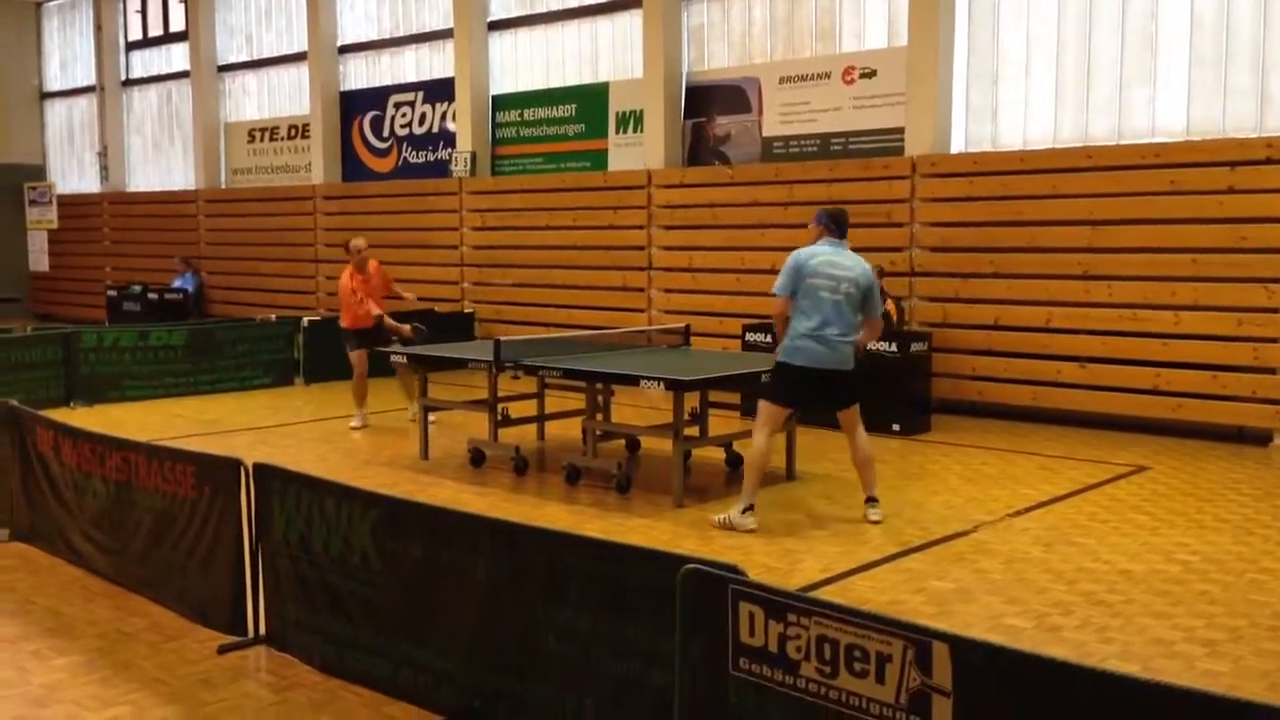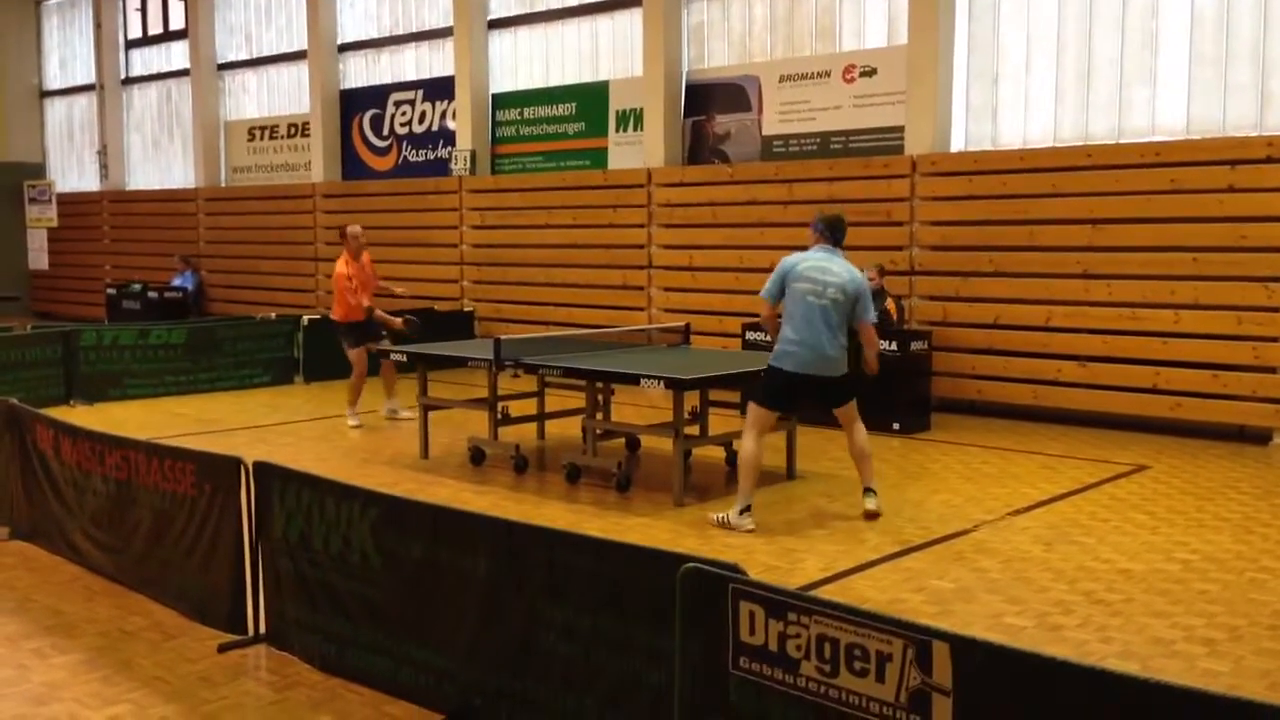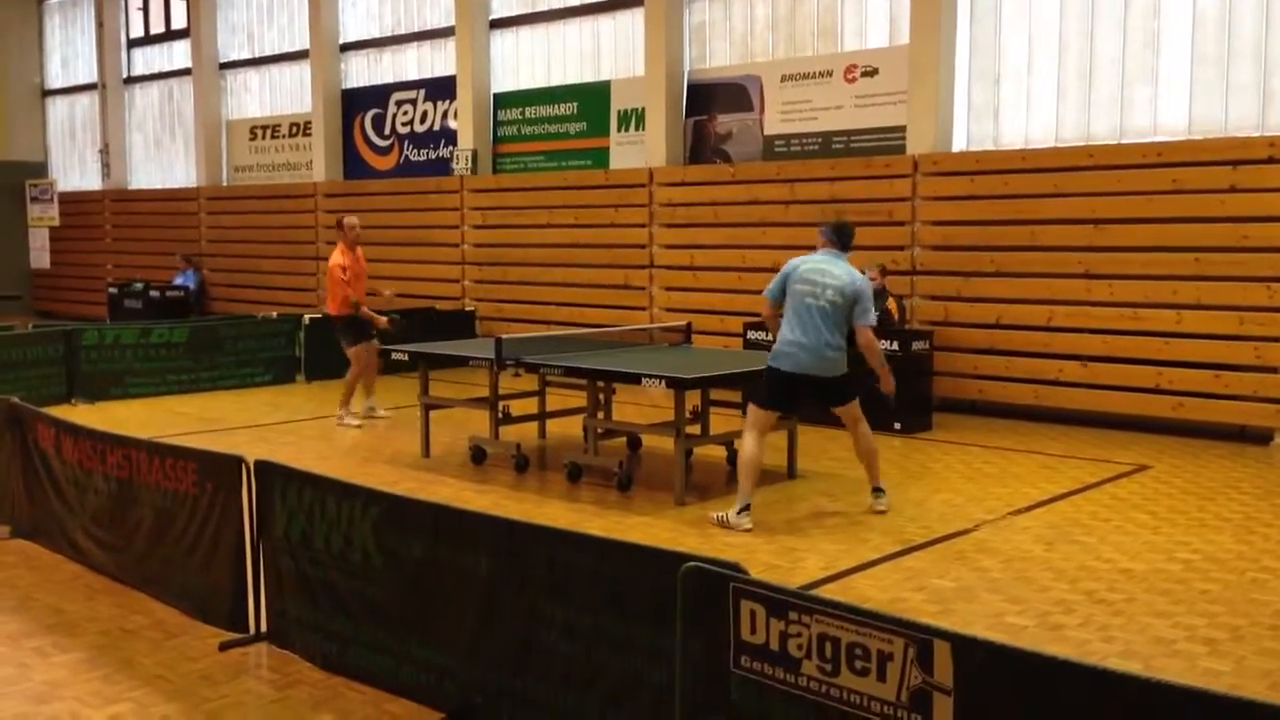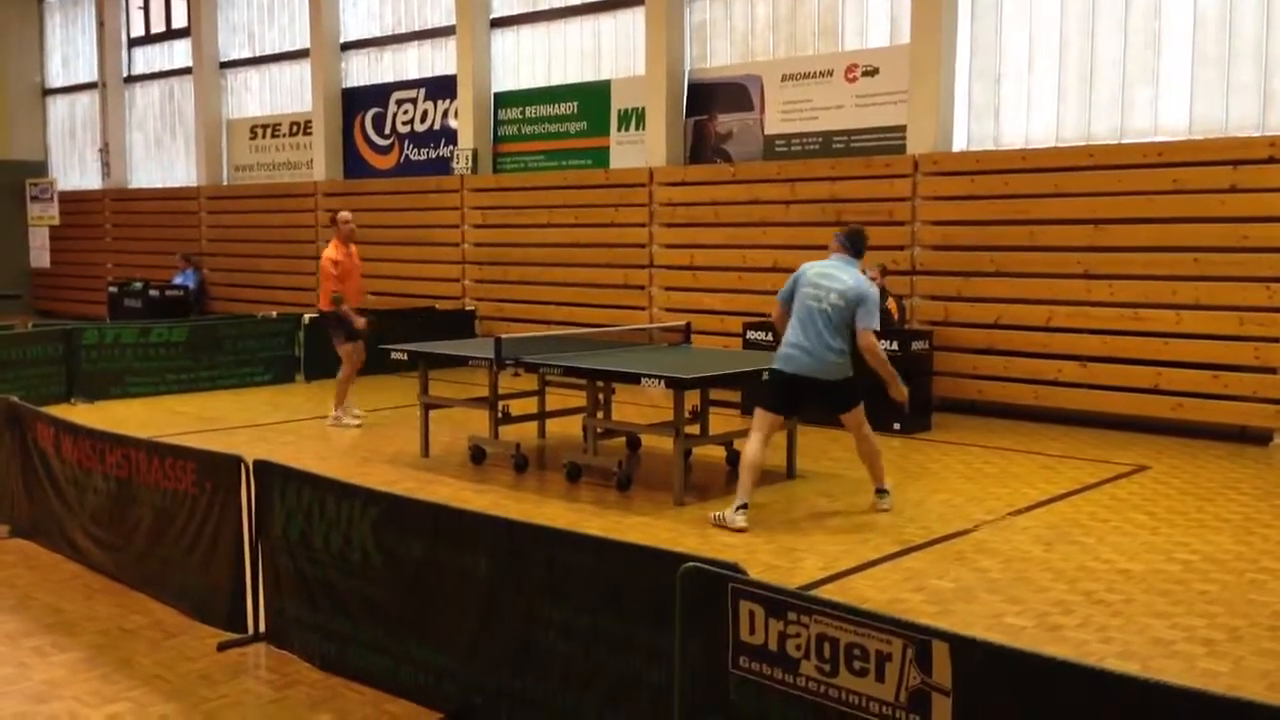
dt=0.1s
person 1, frame 1
left shoulder: (801, 258)
right shoulder: (864, 269)
left elbow: (780, 309)
right elbow: (876, 325)
left wrist: (786, 337)
right wrist: (860, 338)
left hip: (797, 359)
right hip: (840, 363)
left knee: (763, 429)
right knee: (855, 430)
left ankle: (745, 510)
right ankle: (872, 503)
person 1, frame 2
left shoulder: (791, 263)
right shoulder: (855, 277)
left elbow: (766, 313)
right elbow: (868, 335)
right wrist: (871, 358)
left hip: (787, 363)
right hip: (832, 367)
left knee: (752, 430)
right knee: (853, 424)
left ankle: (742, 511)
right ankle: (869, 494)
person 1, frame 3
left shoulder: (796, 265)
right shoulder: (858, 282)
left elbow: (768, 313)
right elbow: (865, 340)
right wrist: (885, 375)
left hip: (784, 363)
right hip: (830, 369)
left knee: (752, 432)
right knee: (857, 423)
left ankle: (741, 510)
right ankle: (877, 493)
person 1, frame 4
left shoulder: (807, 270)
right shoulder: (865, 288)
left elbow: (778, 315)
right elbow: (867, 343)
right wrist: (894, 382)
left hip: (788, 365)
right hip: (834, 372)
left knee: (758, 433)
right knee: (860, 428)
left ankle: (740, 508)
right ankle: (881, 493)
person 2, frame 1
left shoulder: (375, 266)
right shoulder: (349, 284)
left elbow: (388, 286)
right elbow: (374, 315)
left wrist: (404, 295)
right wrist: (401, 329)
left hip: (377, 325)
right hip: (354, 329)
left knee: (402, 363)
right knee: (360, 370)
left ankle: (415, 409)
right ankle: (360, 414)
person 2, frame 2
left shoulder: (365, 256)
right shoulder: (343, 271)
right elbow: (364, 306)
left wrist: (392, 290)
right wrist: (391, 320)
left hip: (367, 318)
right hip: (346, 322)
left knee: (388, 359)
right knee: (361, 367)
left ankle: (392, 407)
right ankle: (351, 412)
person 2, frame 3
left shoulder: (357, 251)
right shoulder: (339, 263)
right elbow: (351, 301)
right wrist: (377, 319)
left hip: (358, 315)
right hip: (343, 317)
left knee: (373, 358)
right knee: (360, 364)
left ankle: (370, 406)
right ankle: (343, 412)
person 2, frame 4
left shoulder: (352, 249)
right shoulder: (332, 256)
right elbow: (333, 296)
left wrist: (363, 296)
right wrist: (354, 318)
left hip: (348, 312)
right hip: (335, 314)
left knee: (358, 358)
right knee: (350, 362)
left ankle: (341, 405)
right ankle: (338, 413)
